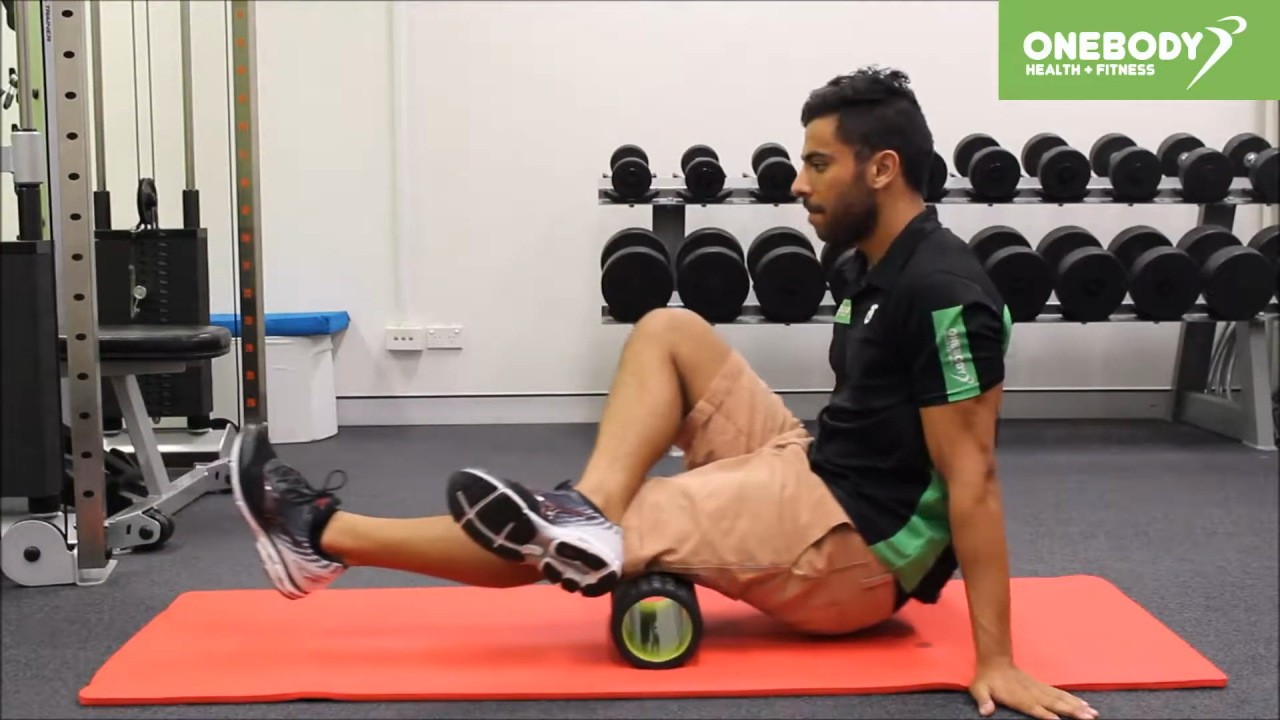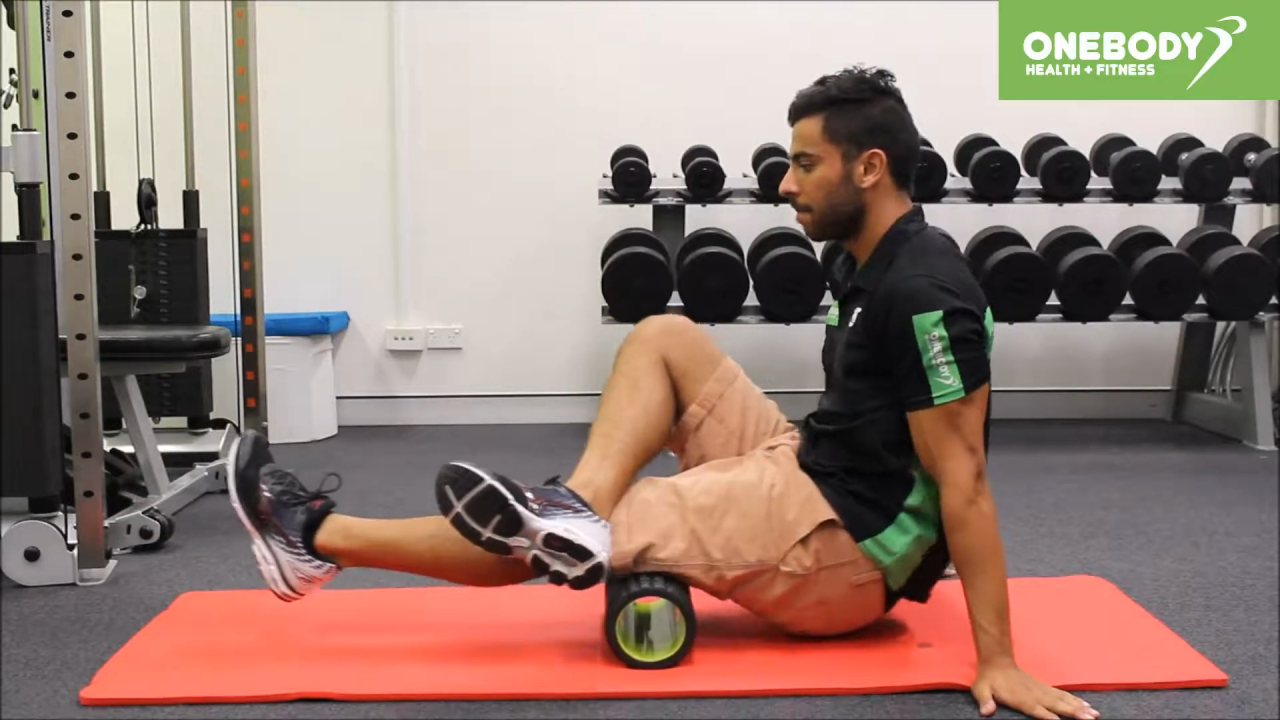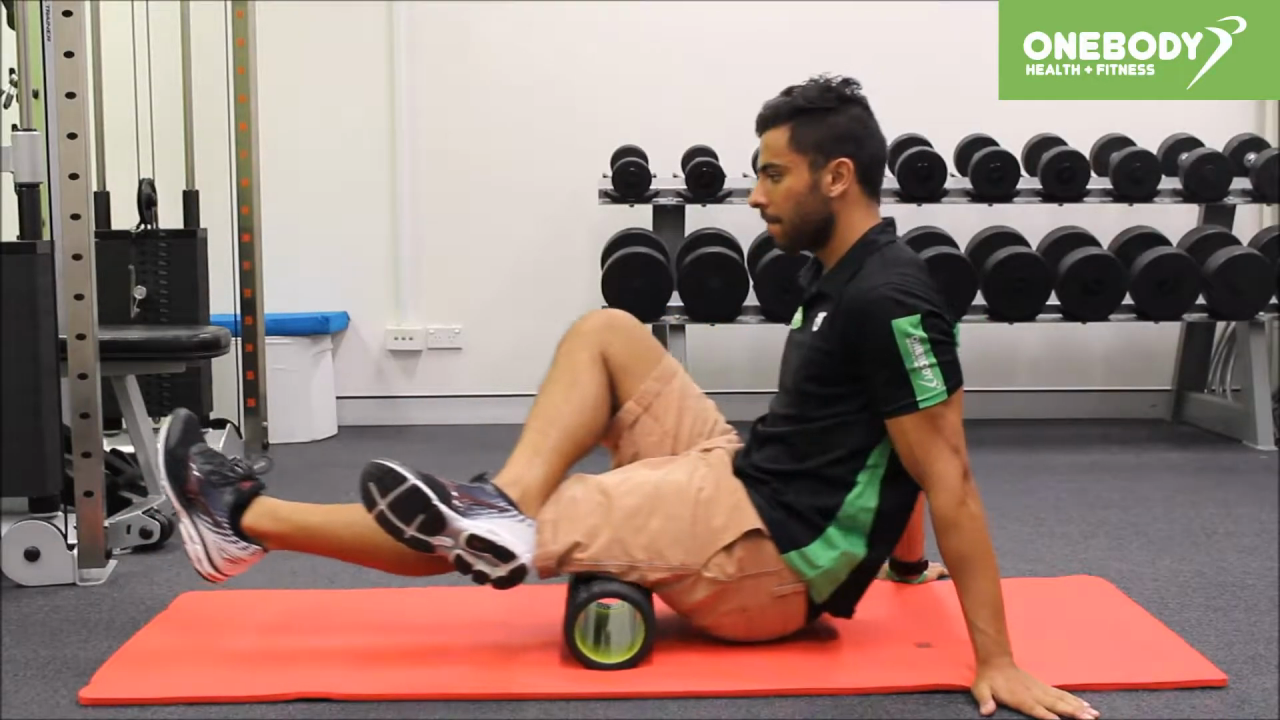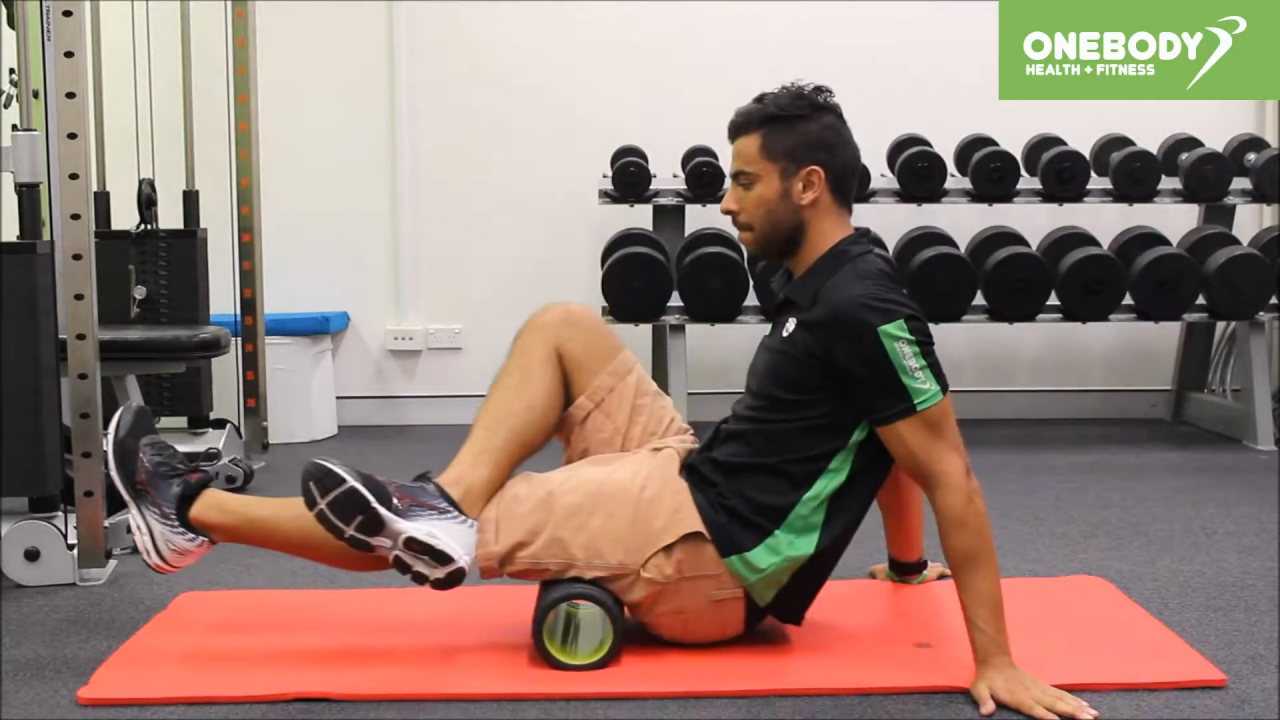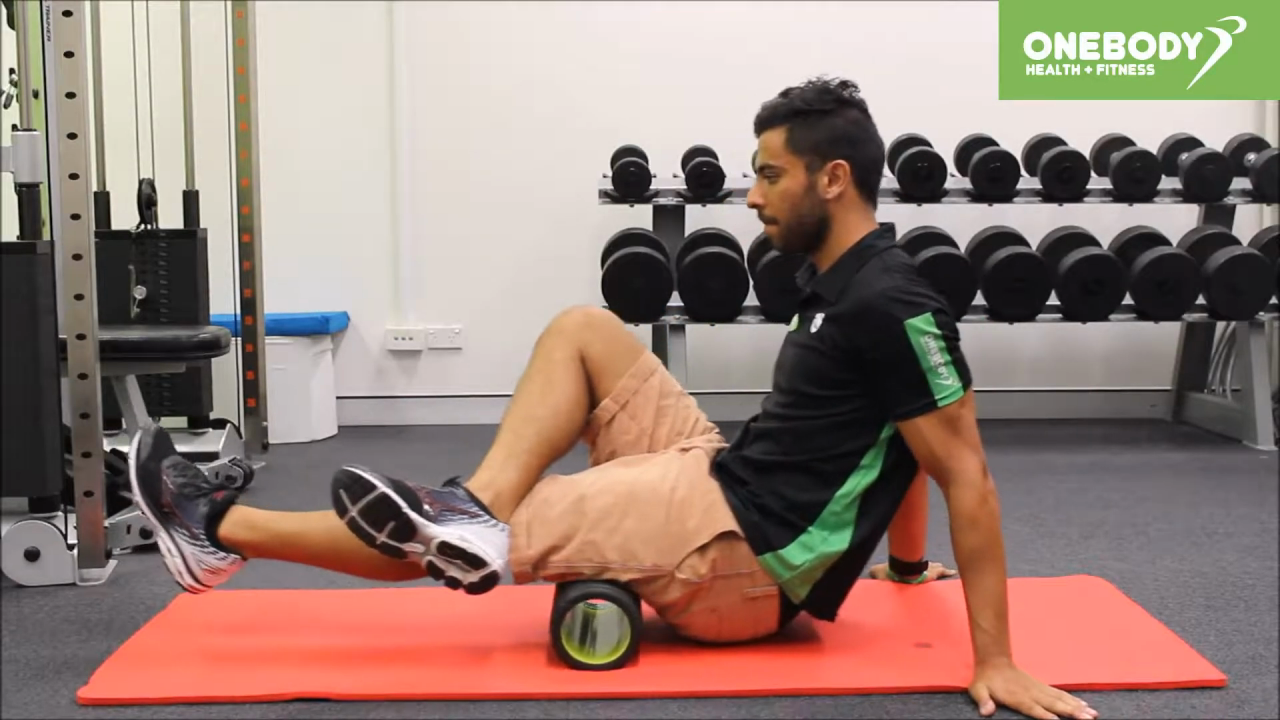
dt=0.4s
person 1, frame 1
left shoulder: (937, 290)
right shoulder: (885, 266)
left elbow: (972, 478)
right wrist: (923, 551)
left hip: (855, 553)
right hip: (819, 482)
left knee: (548, 548)
right knee: (668, 333)
left ankle: (325, 535)
right ankle: (583, 519)
person 1, frame 2
left shoulder: (920, 292)
right shoulder: (876, 265)
left elbow: (963, 479)
right wrist: (915, 550)
left hip: (839, 551)
right hip: (810, 484)
left knee: (546, 548)
right knee: (663, 338)
left ankle: (317, 536)
right ankle: (566, 513)
person 1, frame 3
left shoulder: (886, 300)
right shoulder: (845, 275)
left elbow: (949, 478)
right elbow: (900, 451)
right wrist: (903, 560)
left hip: (763, 558)
right hip: (746, 487)
left knee: (469, 540)
right knee: (604, 333)
left ankle: (245, 517)
right ankle: (495, 510)
person 1, frame 4
left shoulder: (858, 310)
right shoulder: (824, 284)
left elbow: (950, 475)
right elbow: (886, 452)
right wrist: (905, 563)
left hip: (707, 558)
right hip: (697, 485)
left knee: (413, 539)
right knee: (563, 327)
left ankle: (196, 511)
right ankle: (440, 509)
person 1, frame 5
left shoulder: (887, 303)
right shoulder: (843, 279)
left elbow: (967, 478)
right elbow: (888, 442)
right wrist: (900, 559)
left hip: (744, 555)
right hip: (728, 486)
left knee: (435, 546)
right knee: (583, 331)
left ankle: (222, 529)
right ankle: (469, 515)
